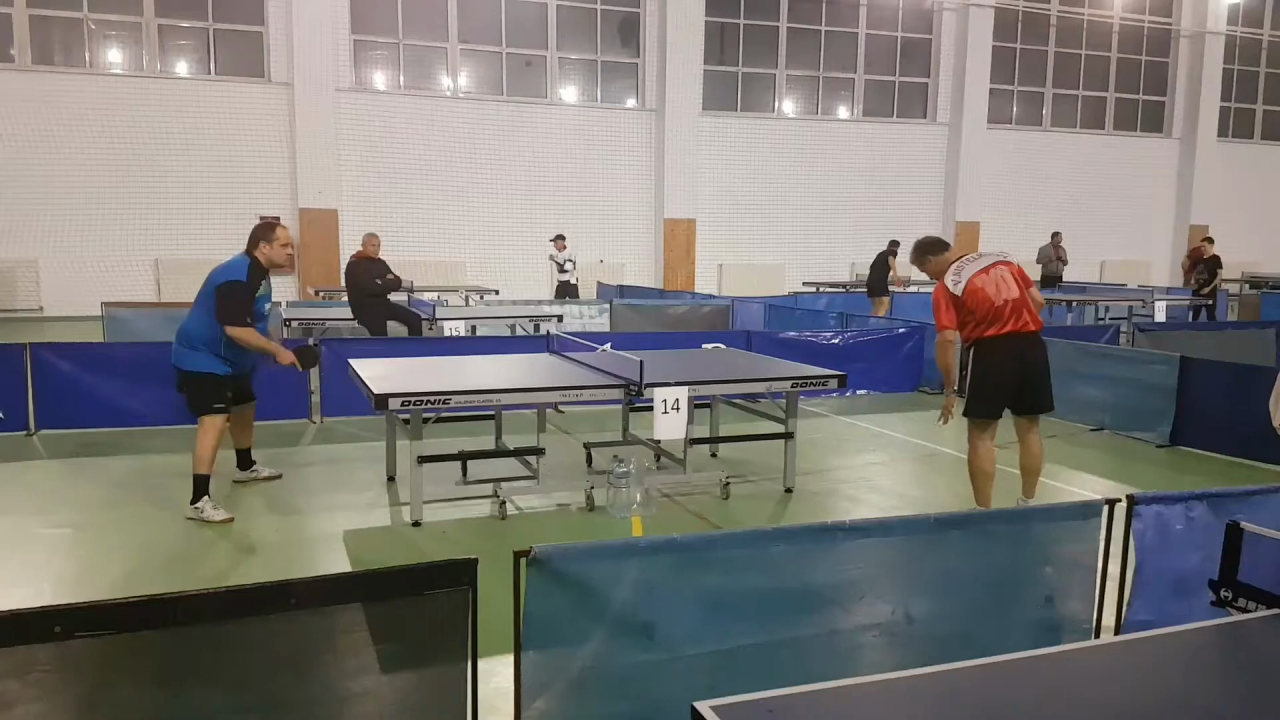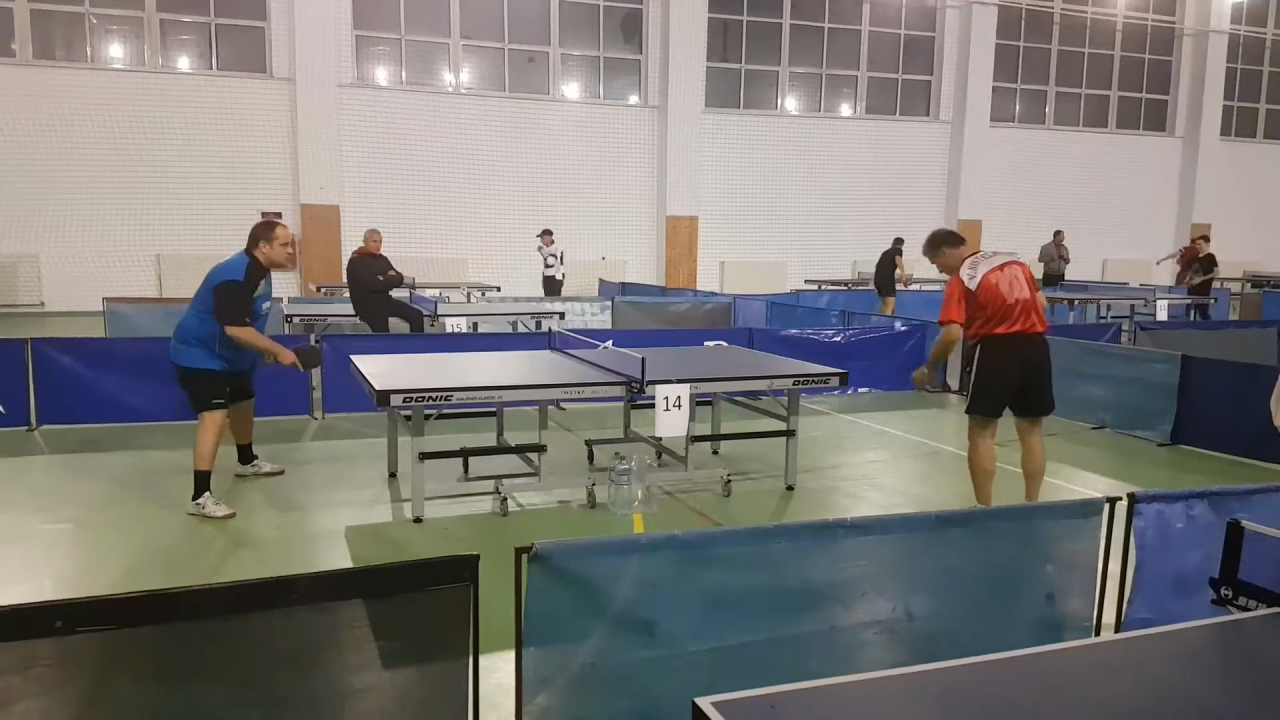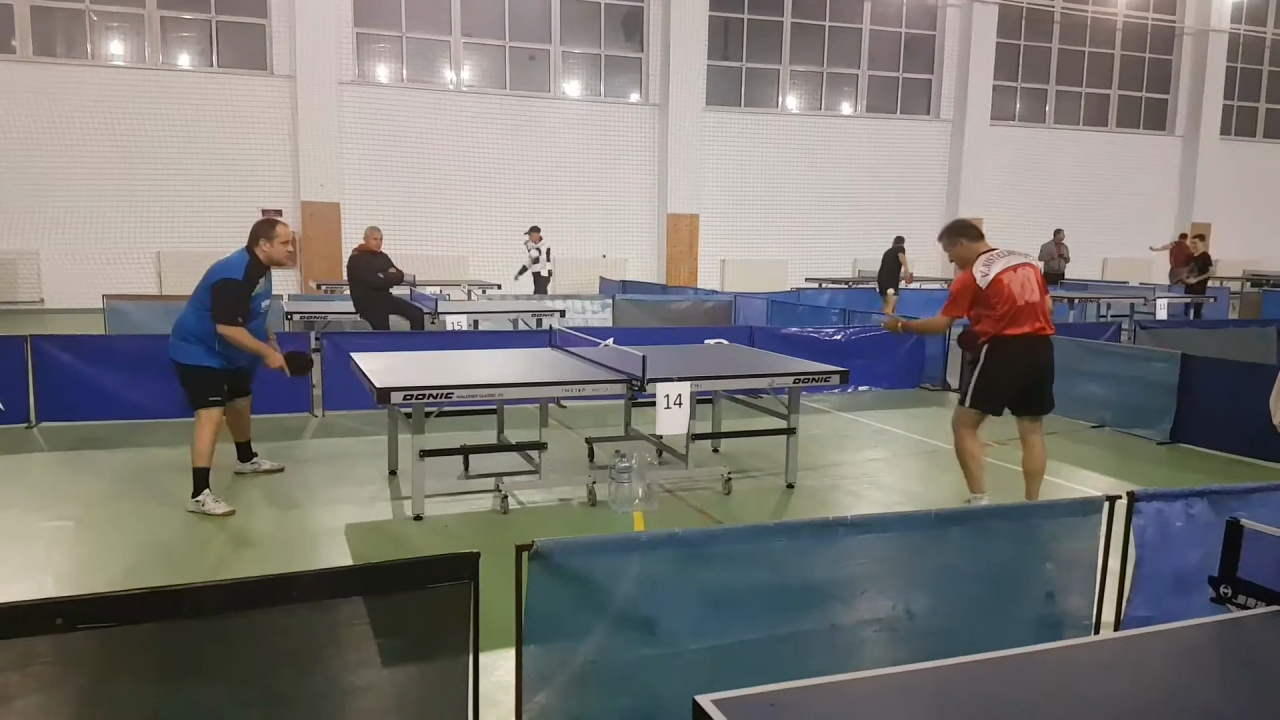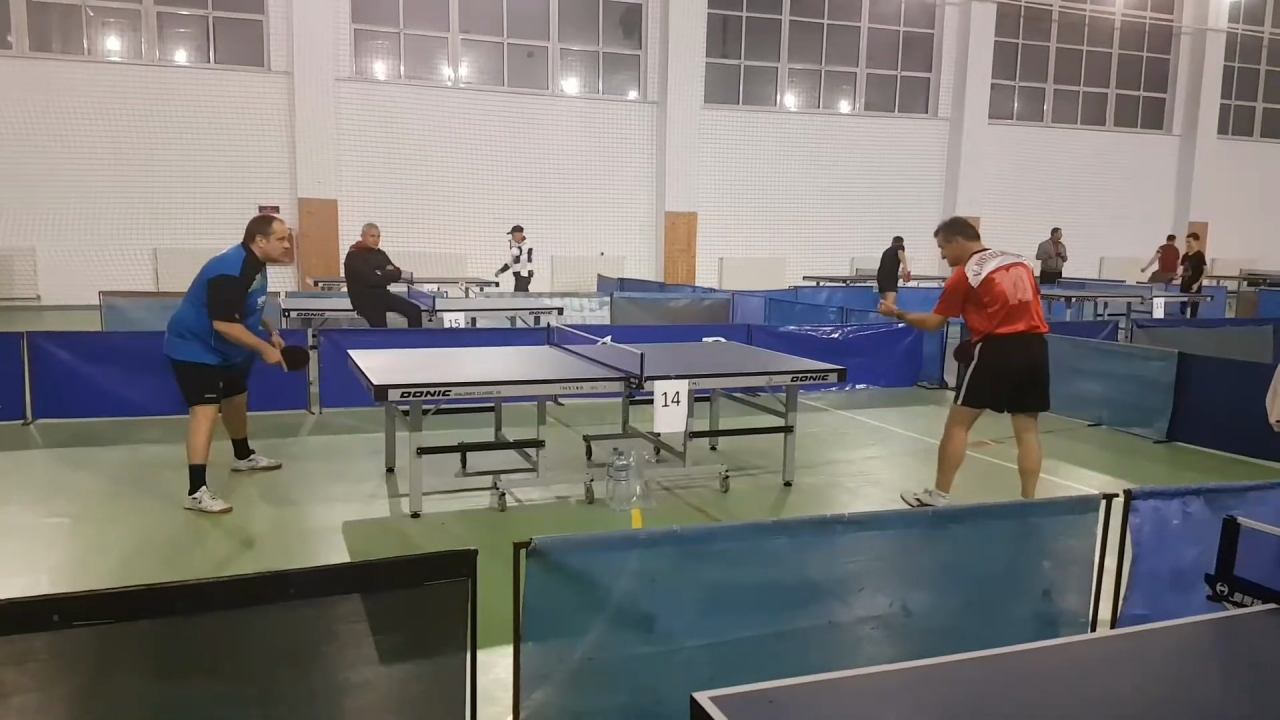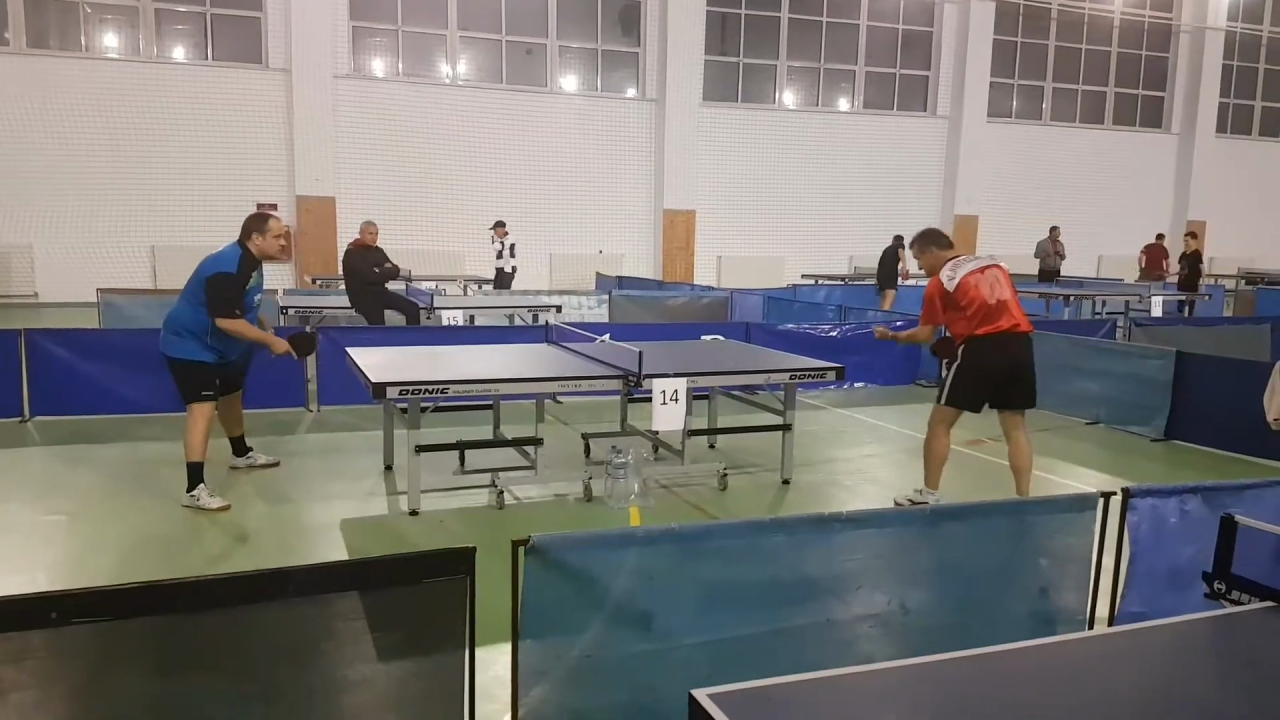
dt=0.2s
person 1, frame 1
left shoulder: (257, 272)
right shoulder: (238, 278)
right elbow: (236, 329)
left wrist: (272, 343)
right wrist: (277, 351)
left hip: (226, 358)
right hip: (202, 358)
left knee: (244, 409)
right knee: (214, 421)
left ankle: (245, 467)
right ankle: (199, 501)
person 1, frame 2
left shoulder: (258, 271)
right shoulder: (236, 277)
right elbow: (236, 329)
left wrist: (265, 346)
right wrist: (279, 351)
left hip: (225, 356)
right hip: (199, 355)
left knee: (243, 404)
right knee: (214, 417)
left ankle: (247, 461)
right ankle: (201, 497)
person 1, frame 3
left shoulder: (259, 268)
right shoulder: (235, 275)
right elbow: (228, 327)
left wrist: (270, 339)
right wrist: (267, 354)
left hip: (225, 354)
right hip: (198, 351)
left knee: (240, 403)
right knee: (211, 415)
left ankle: (246, 459)
right ankle: (200, 494)
person 1, frame 4
left shoulder: (254, 264)
right shoulder: (231, 271)
right elbow: (224, 323)
left wrist: (272, 332)
right wrist: (264, 349)
left hip: (221, 349)
right hip: (194, 347)
left knee: (236, 399)
right knee: (206, 411)
left ankle: (244, 456)
right ankle: (197, 492)
person 1, frame 5
left shoulder: (250, 262)
right shoulder: (228, 268)
right elbow: (227, 321)
left wrist: (265, 329)
right wrist: (270, 341)
left hip: (216, 346)
right hip: (190, 345)
left knee: (232, 396)
right knee: (203, 409)
left ankle: (241, 454)
right ankle: (195, 489)
person 2, frame 1
left shoulder: (946, 286)
right shoulder: (1004, 260)
left elbow: (948, 340)
right elbow: (1038, 301)
left wrist: (949, 390)
left hip: (991, 353)
right hip: (1031, 346)
left knee: (981, 436)
right knee: (1029, 431)
left ankle: (984, 512)
right ankle: (1028, 505)
person 2, frame 2
left shoulder: (960, 280)
right shoulder: (1014, 260)
left elbow: (952, 334)
right elbow: (1042, 304)
left wrist: (928, 369)
left hip: (997, 352)
right hip: (1035, 348)
left knee: (981, 434)
right knee: (1031, 433)
left ankle: (984, 510)
person 2, frame 3
left shoulder: (972, 276)
right shoulder: (1027, 261)
left elbow: (941, 324)
right elbow: (1047, 307)
left wrist: (902, 325)
left hip: (1002, 352)
right hip: (1040, 350)
left knee: (965, 425)
right knee: (1032, 432)
left ankle: (979, 500)
person 2, frame 4
left shoulder: (965, 275)
right shoulder: (1020, 261)
left elbow: (935, 322)
right elbow: (1034, 306)
left wrist: (898, 314)
left hip: (996, 350)
right hip: (1034, 348)
left knee: (958, 424)
right knee: (1027, 431)
left ankle: (939, 496)
right ankle: (1028, 503)
person 2, frame 5
left shoulder: (940, 282)
right shoulder: (995, 264)
left elbow: (925, 335)
left wrist: (891, 335)
left hip: (980, 351)
right hip: (1018, 346)
left knee: (940, 423)
right knee: (1016, 428)
left ankle: (929, 495)
right ankle: (1023, 500)
